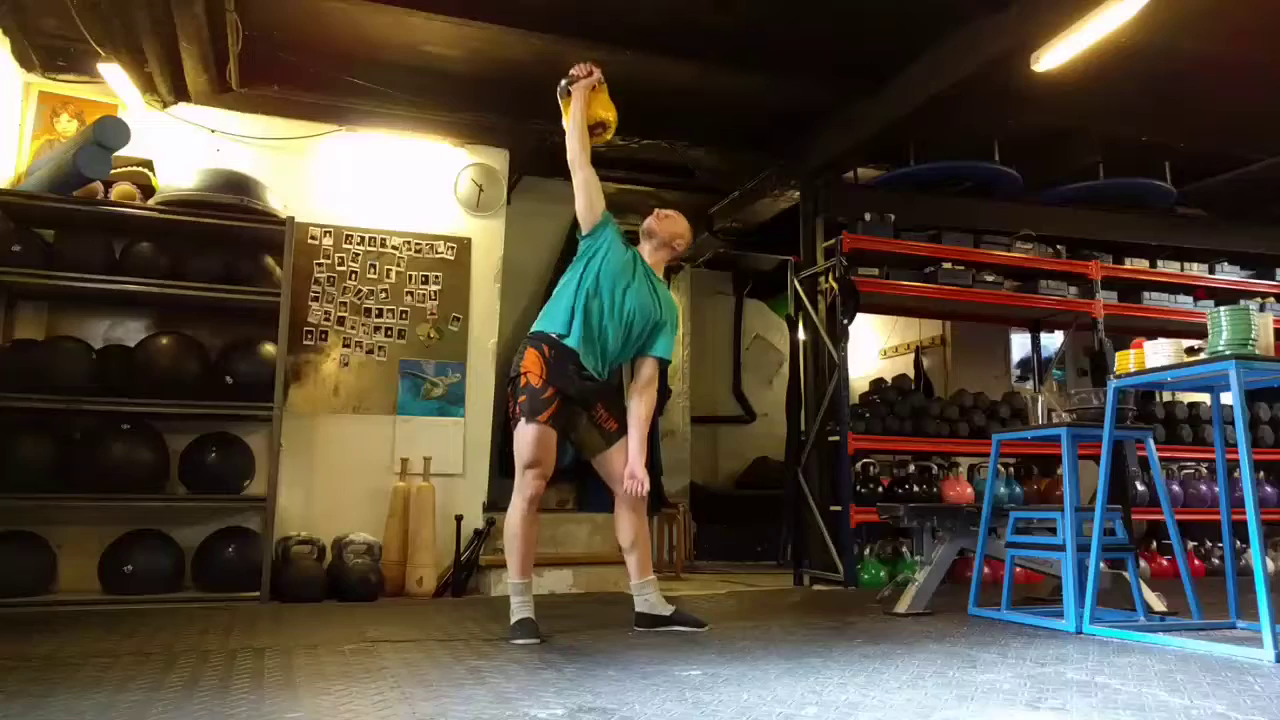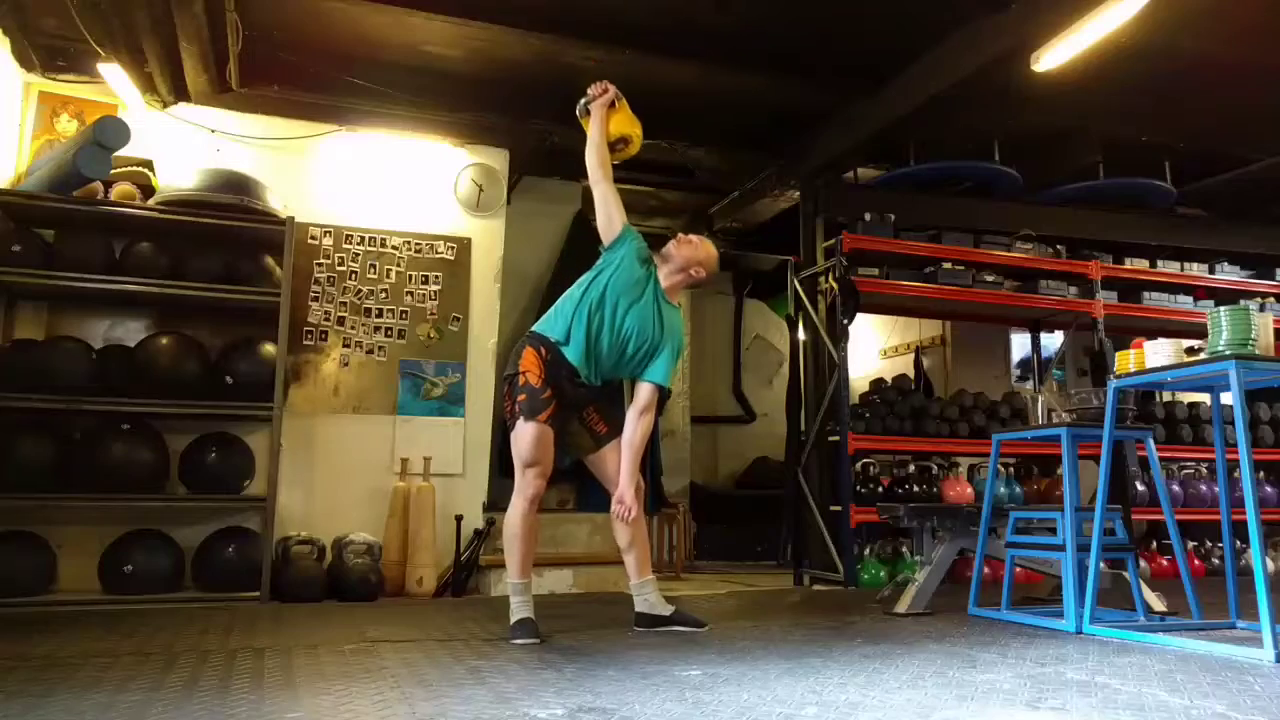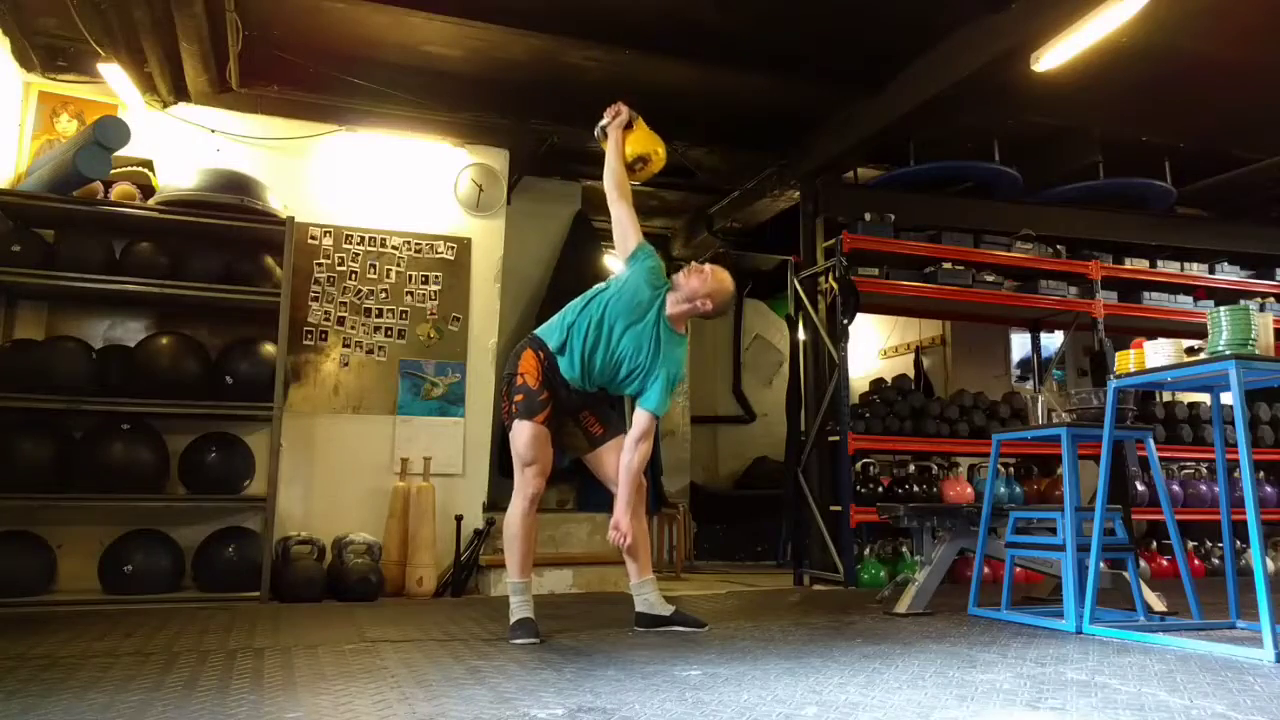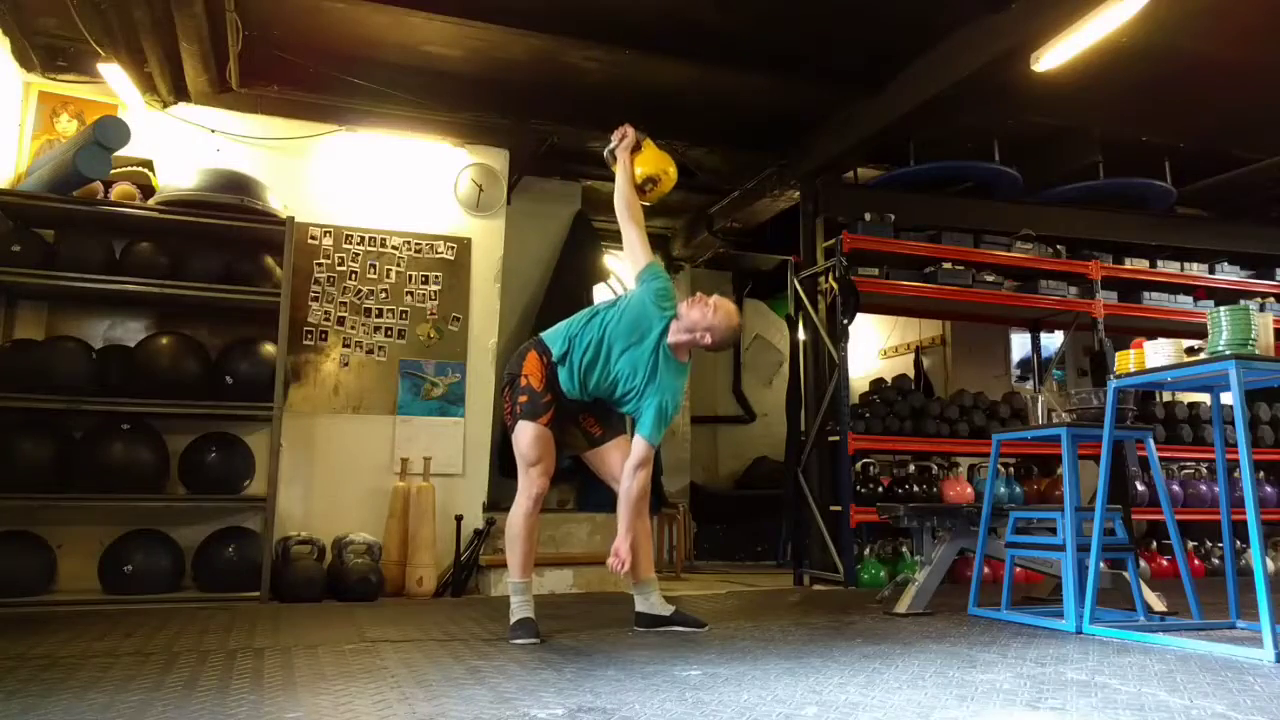
dt=0.3s
person 1, frame 1
left shoulder: (663, 309)
right shoulder: (607, 242)
left elbow: (644, 385)
right elbow: (579, 162)
left wrist: (637, 454)
right wrist: (581, 92)
left hip: (595, 383)
right hip: (547, 361)
left knee: (631, 489)
right knee: (532, 484)
left ankle: (649, 604)
right ankle: (521, 609)
person 1, frame 2
left shoulder: (671, 332)
right shoulder: (631, 257)
left elbow: (642, 407)
right elbow: (600, 178)
left wrist: (626, 478)
right wrist: (599, 112)
left hip: (589, 387)
right hip: (540, 361)
left knee: (632, 490)
right knee: (531, 485)
left ankle: (649, 604)
right ankle: (521, 610)
person 1, frame 3
left shoulder: (671, 359)
right shoulder: (647, 276)
left elbow: (640, 435)
right elbow: (618, 198)
left wrist: (623, 506)
right wrist: (616, 133)
left hip: (585, 394)
right hip: (539, 363)
left knee: (636, 486)
right knee: (531, 485)
left ankle: (648, 604)
right ankle: (520, 610)
person 1, frame 4
left shoulder: (668, 386)
right shoulder: (659, 299)
left elbow: (638, 466)
right elbow: (630, 222)
left wrist: (624, 536)
right wrist: (624, 156)
left hip: (585, 399)
right hip: (539, 368)
left knee: (633, 485)
right knee: (535, 486)
left ankle: (649, 605)
right ankle: (520, 610)
